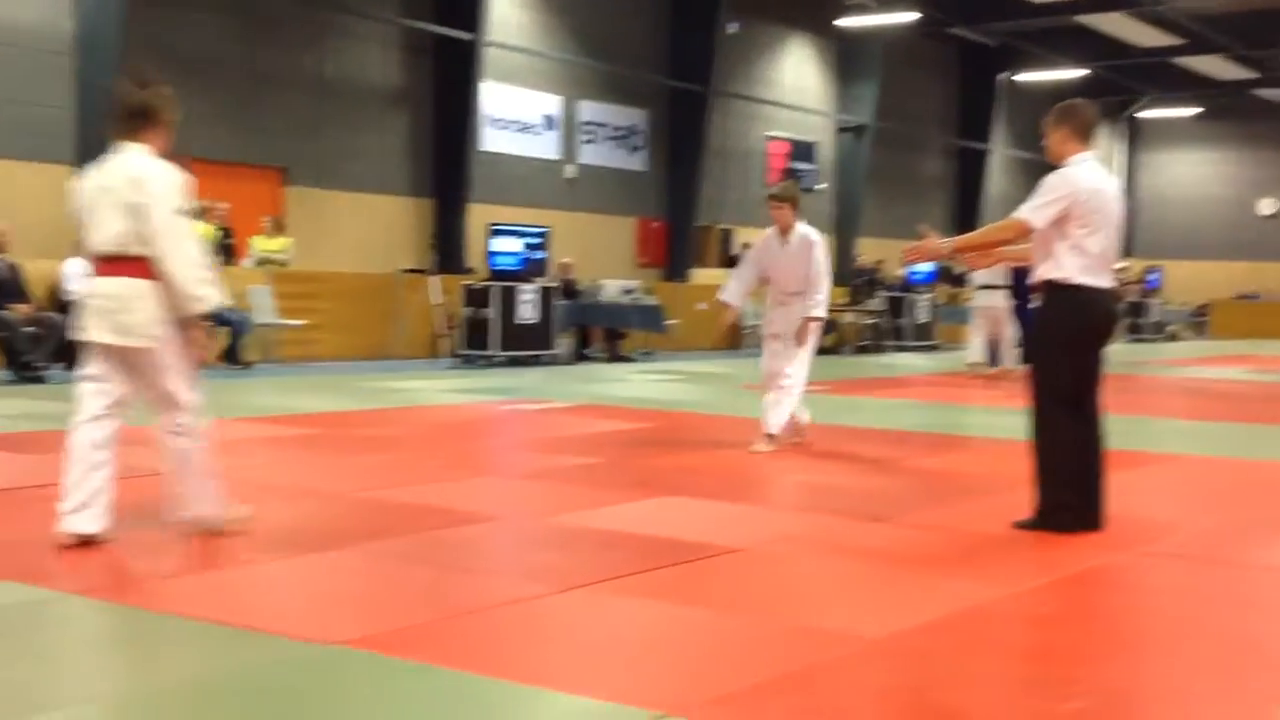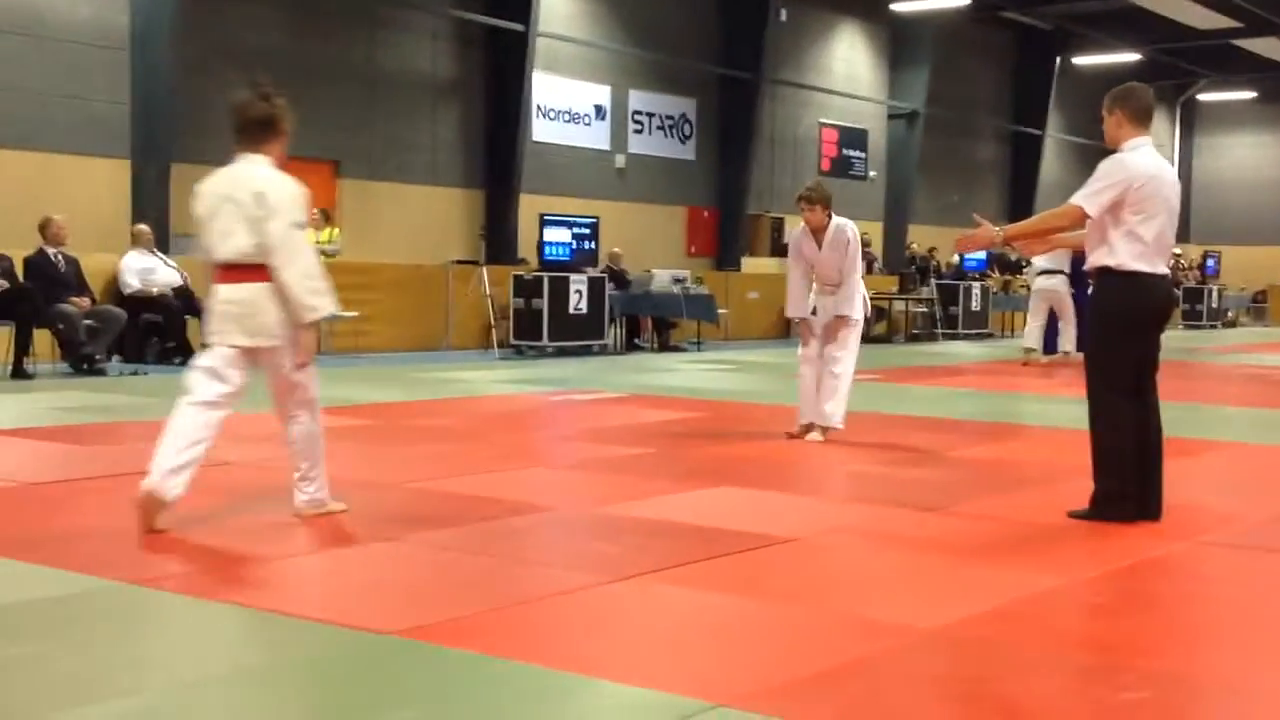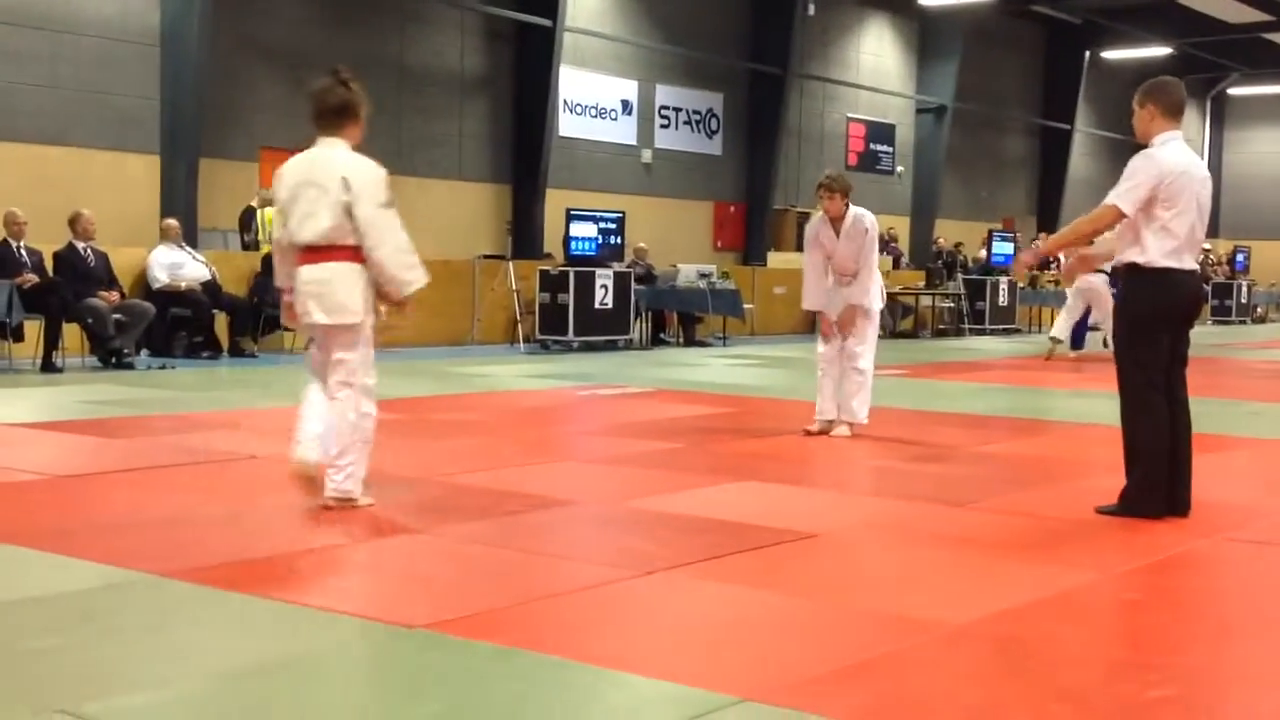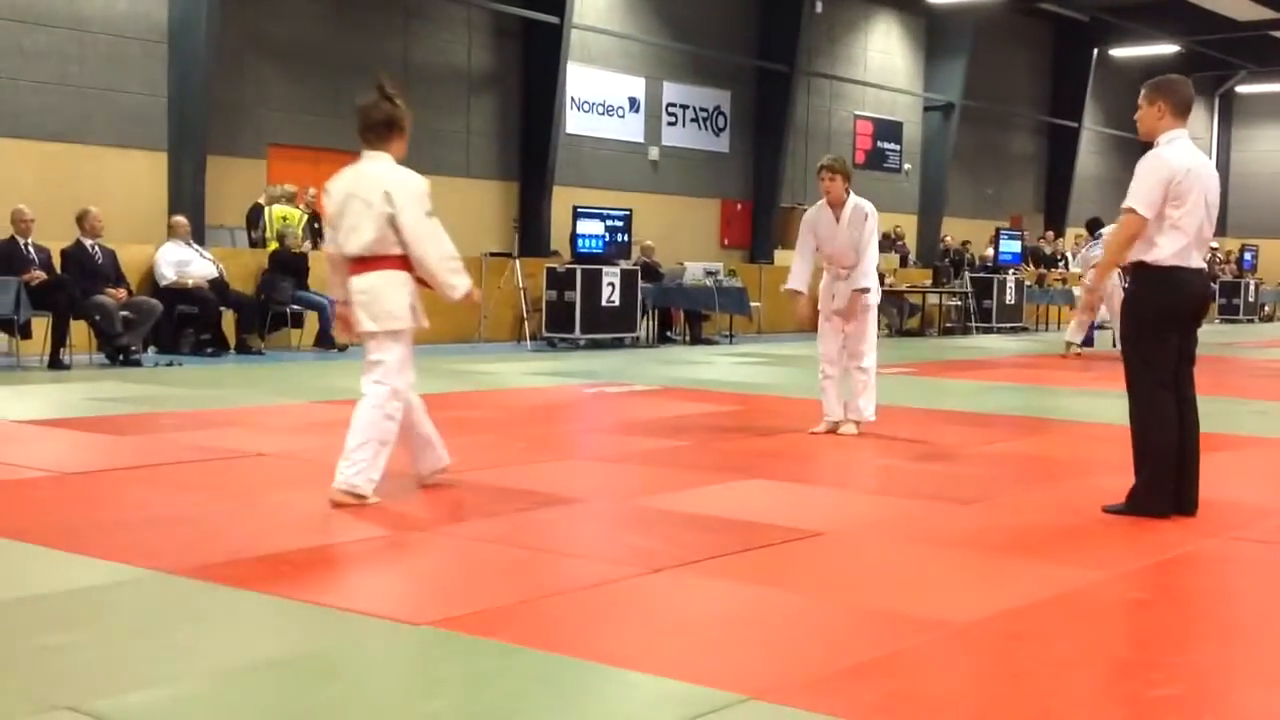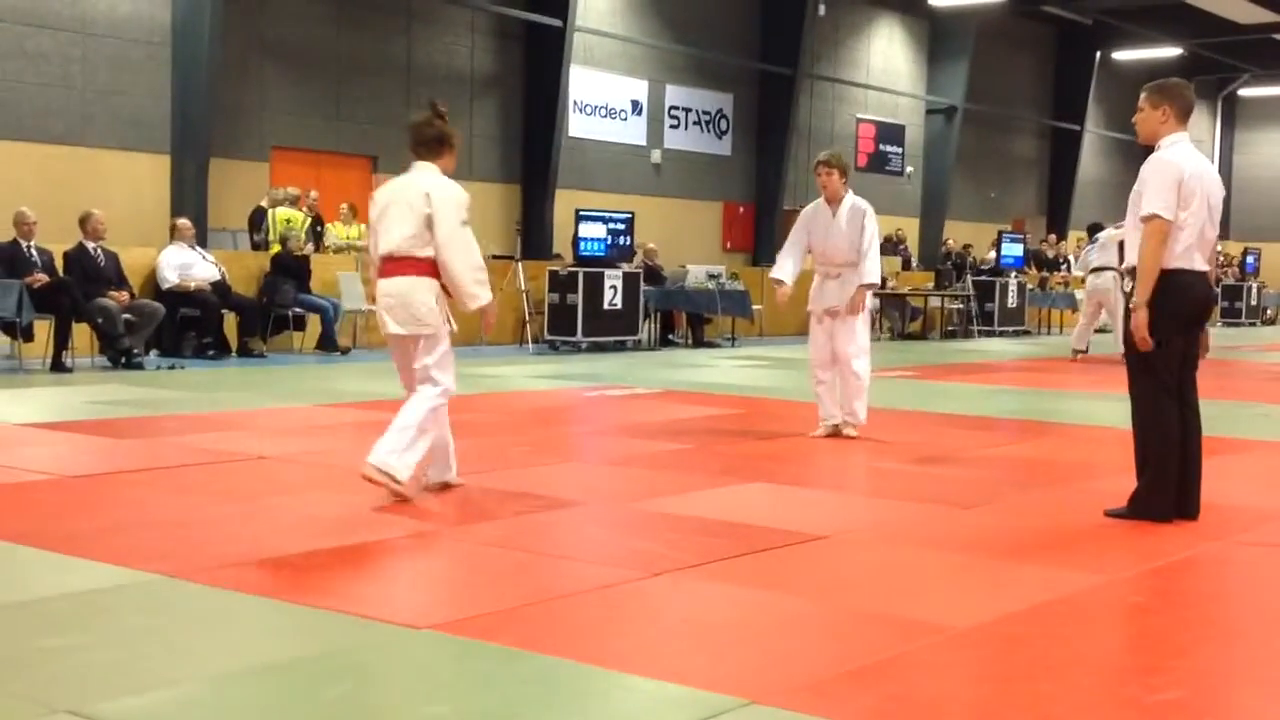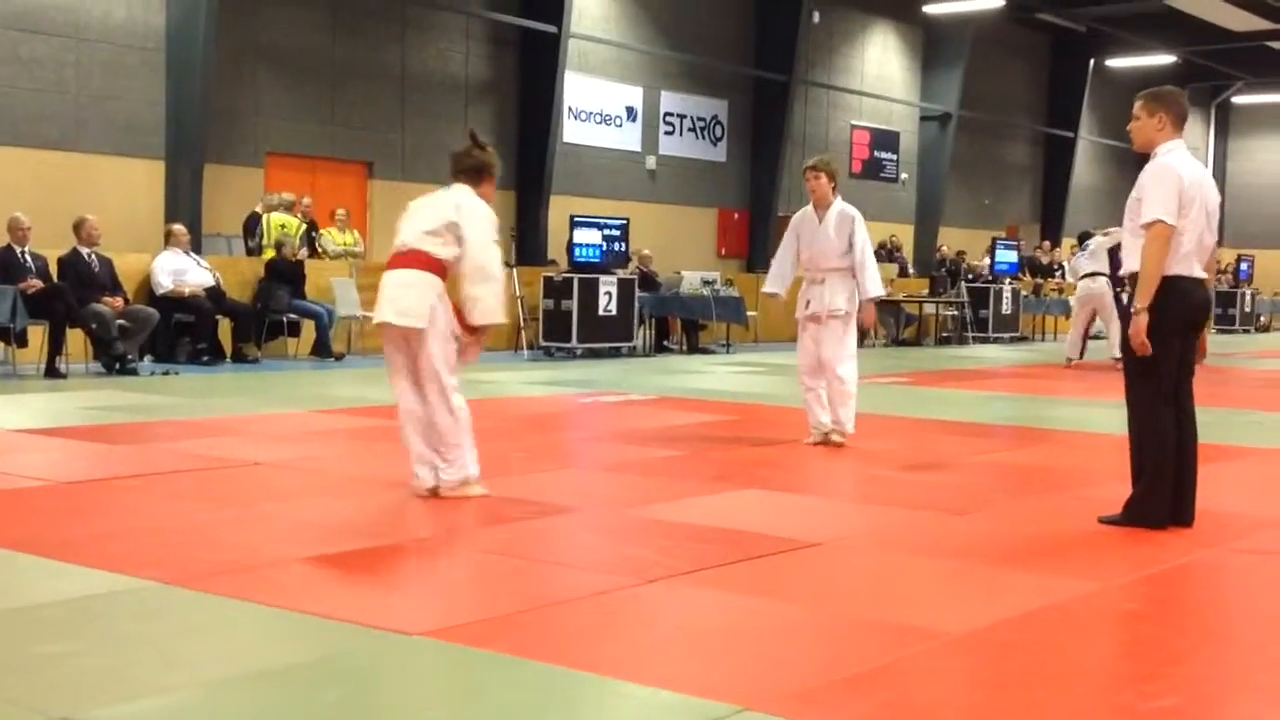
dt=0.2s
person 1, frame 1
left shoulder: (1068, 179)
right shoulder: (1106, 183)
left elbow: (1014, 228)
left wrist: (947, 247)
right wrist: (1001, 255)
left hip: (1068, 302)
right hip: (1095, 300)
left knee: (1053, 407)
right knee: (1080, 405)
left ankle: (1058, 510)
right ankle: (1084, 508)
person 1, frame 2
left shoulder: (1123, 165)
right shoulder: (1163, 169)
left elbow: (1069, 216)
left wrist: (999, 235)
right wrist: (1055, 242)
left hip: (1122, 290)
right hip: (1151, 288)
left knee: (1111, 395)
right knee: (1140, 393)
left ankle: (1115, 500)
right ankle: (1144, 499)
person 1, frame 3
left shoulder: (1154, 160)
right shoulder: (1194, 165)
left elbow: (1104, 218)
left wrist: (1041, 250)
right wrist: (1098, 256)
left hip: (1152, 286)
right hip: (1182, 284)
left knee: (1142, 391)
right knee: (1170, 389)
left ankle: (1145, 496)
right ankle: (1173, 495)
person 1, frame 4
left shoulder: (1161, 159)
right shoulder: (1203, 163)
left elbow: (1131, 228)
left wrist: (1096, 282)
left hip: (1160, 284)
right hip: (1192, 283)
left knee: (1150, 390)
right knee: (1178, 388)
left ankle: (1153, 495)
right ankle: (1181, 495)
person 1, frame 5
left shoulder: (1164, 162)
right shoulder: (1206, 168)
left elbow: (1157, 236)
right elbow: (1204, 243)
left wrist: (1139, 304)
right wrist: (1201, 318)
left hip: (1166, 288)
right hip: (1195, 288)
left knee: (1153, 395)
right knee: (1181, 393)
left ankle: (1155, 500)
right ankle: (1182, 499)
person 1, frame 6
left shoulder: (1162, 168)
right shoulder: (1200, 174)
left elbow: (1158, 241)
right elbow: (1206, 254)
left wrist: (1141, 309)
right wrist: (1199, 321)
left hip: (1162, 296)
right hip: (1191, 294)
left knee: (1150, 401)
right knee: (1177, 400)
left ankle: (1150, 507)
right ankle: (1177, 506)
person 2, frame 1
left shoulder: (91, 177)
right shoulder: (159, 175)
left elbow: (97, 242)
right elbow: (178, 249)
right wrist: (195, 314)
left hip: (100, 296)
right hip: (143, 299)
left knee: (97, 409)
right knee: (181, 406)
left ankle: (78, 518)
right ankle: (206, 509)
person 2, frame 2
left shoulder: (210, 186)
right shoulder: (279, 188)
left elbow: (211, 250)
right elbow: (293, 259)
right wrist: (307, 320)
left hip: (226, 300)
right hip: (268, 302)
left knee: (205, 397)
right knee: (300, 404)
left ankle: (162, 482)
right ankle: (312, 496)
person 2, frame 3
left shoulder: (290, 169)
right shoulder: (361, 170)
left elbow: (283, 237)
right elbow: (384, 237)
left wrist: (287, 289)
right wrist: (406, 288)
left hip: (309, 280)
right hip: (345, 280)
left knee: (324, 377)
right knee: (352, 387)
left ankle: (312, 455)
right ankle: (343, 486)
person 2, frame 4
left shoulder: (339, 183)
right shoulder: (404, 182)
left elbow: (334, 249)
right elbow: (427, 244)
left wrist: (341, 301)
right wrist: (461, 288)
left hip: (361, 288)
right hip: (391, 288)
left knee: (397, 381)
right knee: (383, 387)
left ankle: (429, 459)
right ankle: (352, 481)
person 2, frame 5
left shoulder: (386, 190)
right shoulder: (444, 190)
right elbow: (457, 252)
right wrist: (481, 301)
left hip: (389, 288)
right hip: (419, 289)
left knee: (422, 383)
right knee: (436, 386)
left ankle: (439, 469)
right ankle: (387, 462)
person 2, frame 6
left shoulder: (424, 202)
right shoulder: (476, 209)
right elbow: (482, 267)
right wrist: (481, 324)
left hip: (392, 286)
right hip: (423, 291)
left knee: (410, 390)
right knee: (442, 389)
left ankle: (426, 476)
right ankle: (456, 477)
person 3, frame 1
left shoulder: (811, 239)
right shoulder: (766, 240)
left elbow: (818, 283)
right elbow: (747, 272)
left wrist: (810, 319)
right wrist: (731, 306)
left hip: (801, 312)
right hip: (776, 310)
left knee: (788, 374)
right knee: (772, 372)
left ankle: (771, 433)
right ankle: (796, 420)
person 3, frame 2
left shoulder: (846, 232)
right shoulder: (798, 236)
left elbow: (851, 278)
right elbow: (798, 277)
left wrist: (840, 318)
right wrist: (800, 318)
left hip: (847, 302)
right hip: (820, 297)
left knee: (838, 363)
right knee: (808, 358)
left ankle: (824, 422)
right ankle: (807, 419)
person 3, frame 3
left shoulder: (865, 222)
right shoulder: (815, 227)
left elbow: (867, 269)
right elbow: (814, 271)
left wrist: (853, 308)
right wrist: (820, 312)
left hip: (864, 293)
right hip: (835, 290)
left knee: (857, 357)
right knee: (827, 355)
left ankle: (848, 418)
right ankle: (826, 417)
person 3, frame 4
left shoulder: (865, 211)
right shoulder: (813, 216)
left elbow: (868, 256)
right elbow: (804, 256)
left wrist: (856, 294)
right wrist: (799, 293)
left hip: (861, 288)
right hip: (831, 286)
left knee: (860, 354)
right knee: (828, 355)
left ankle: (855, 417)
right ankle: (832, 417)
person 3, frame 5
left shoulder: (861, 210)
right shoulder: (810, 213)
left elbow: (870, 252)
right elbow: (794, 248)
left wrist: (862, 288)
right wrist: (783, 281)
left hip: (853, 287)
right hip: (822, 287)
left knee: (851, 356)
right knee: (821, 358)
left ankle: (851, 419)
right ankle: (830, 420)
person 3, frame 6
left shoulder: (849, 215)
right shoulder: (799, 219)
left elbow: (864, 259)
right elbow: (785, 258)
left wrist: (868, 301)
right wrist: (776, 292)
left hip: (839, 293)
right hip: (809, 294)
left knee: (837, 362)
right knee: (809, 365)
left ankle: (839, 426)
right ankle: (820, 427)
